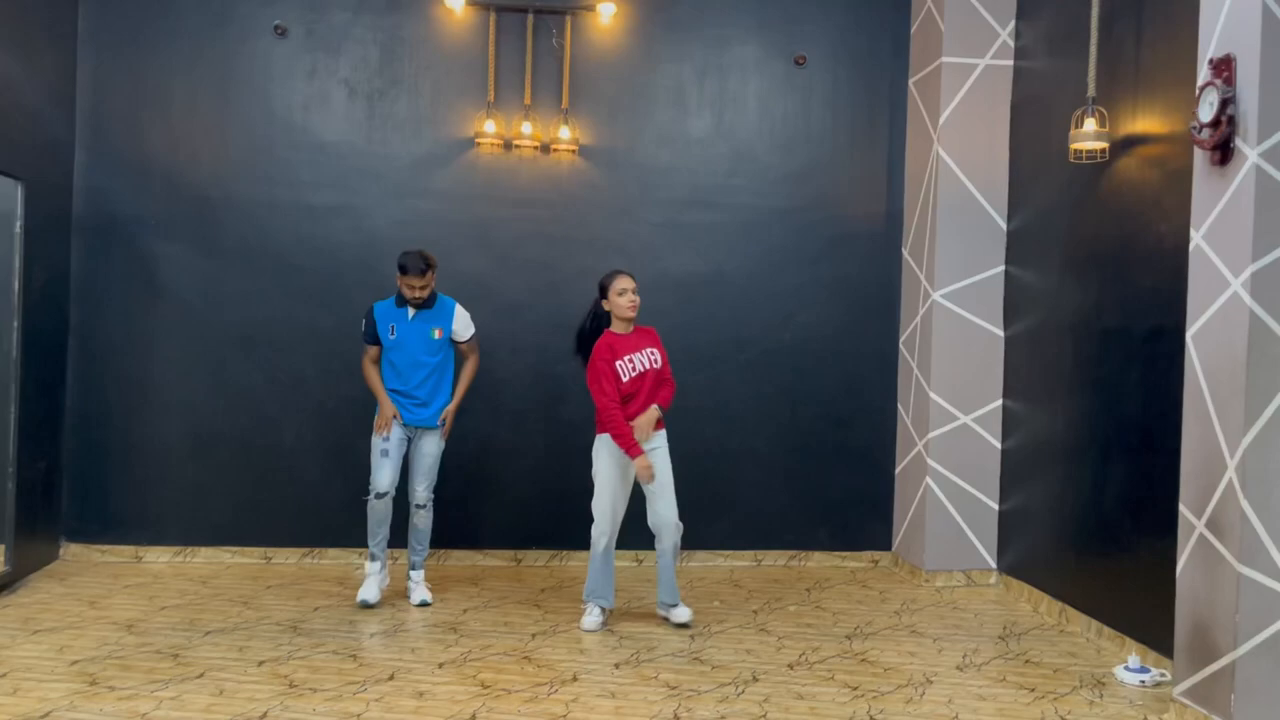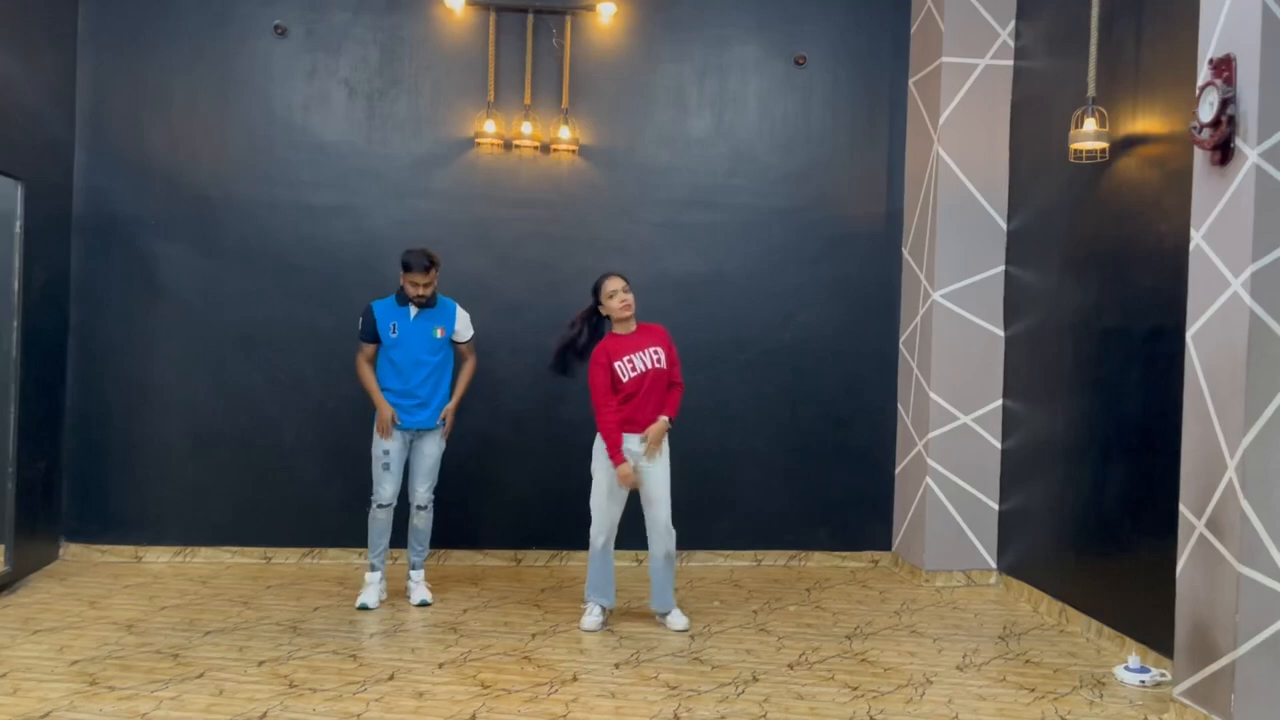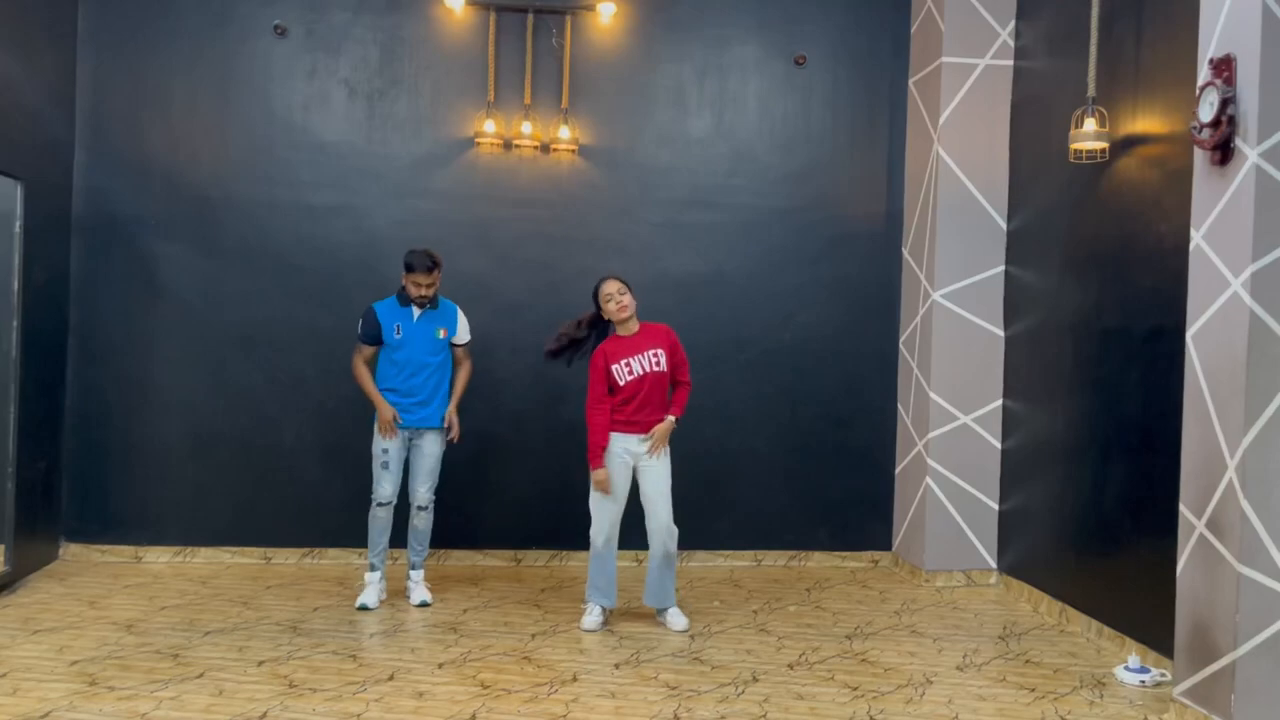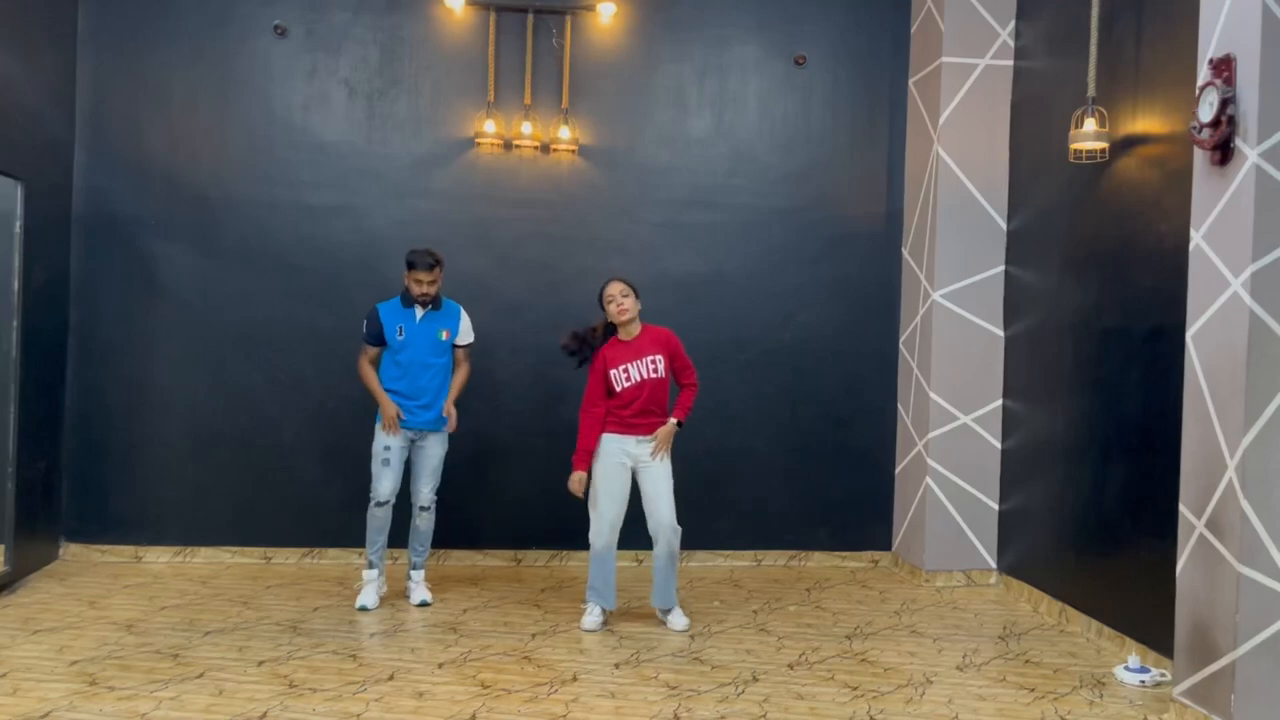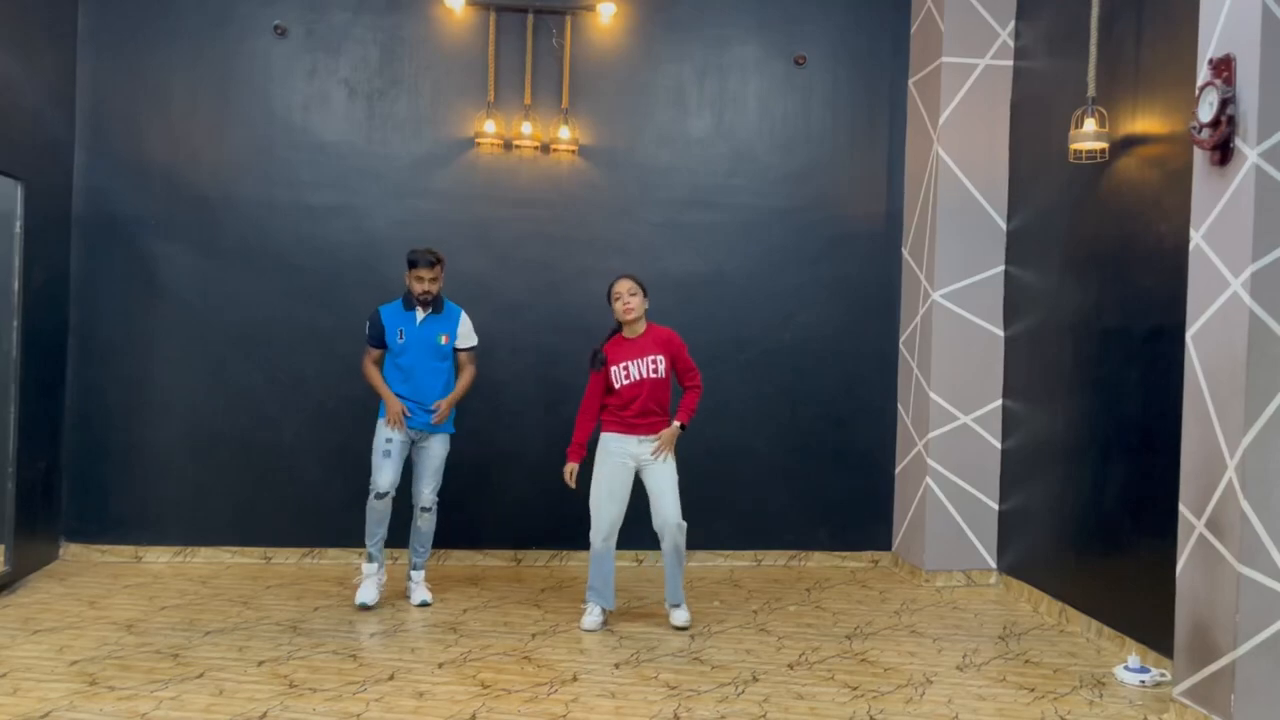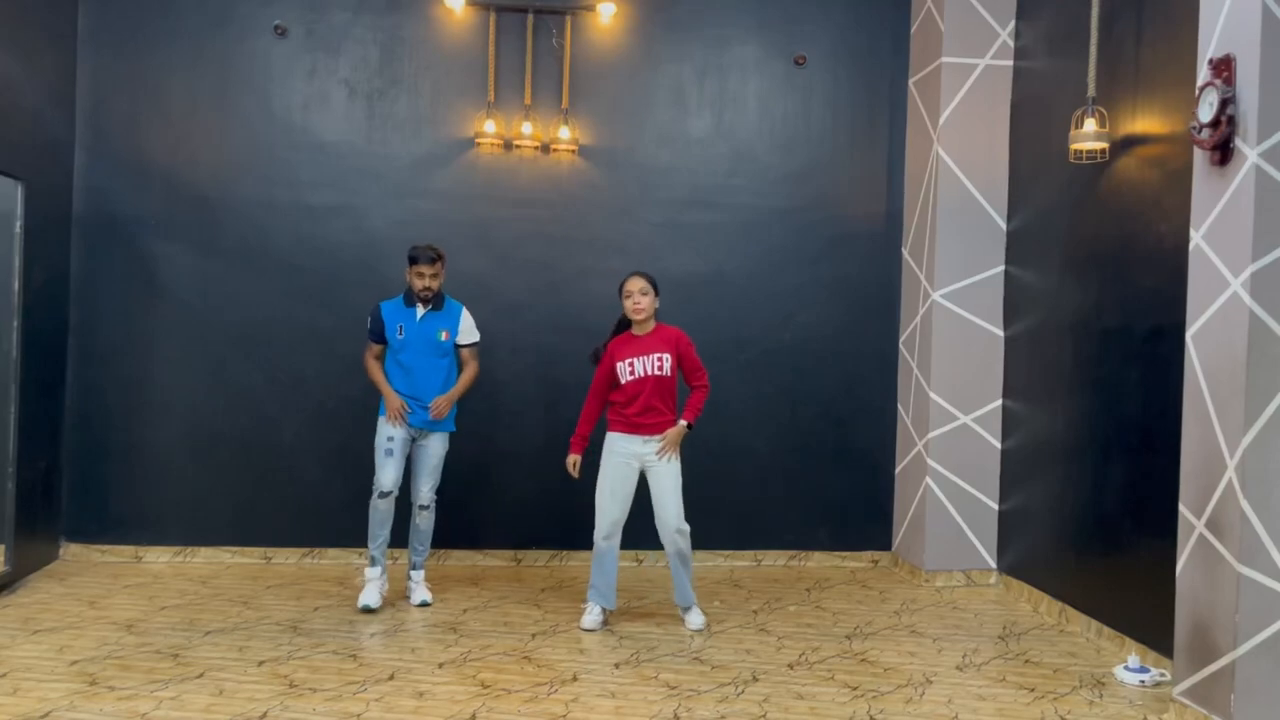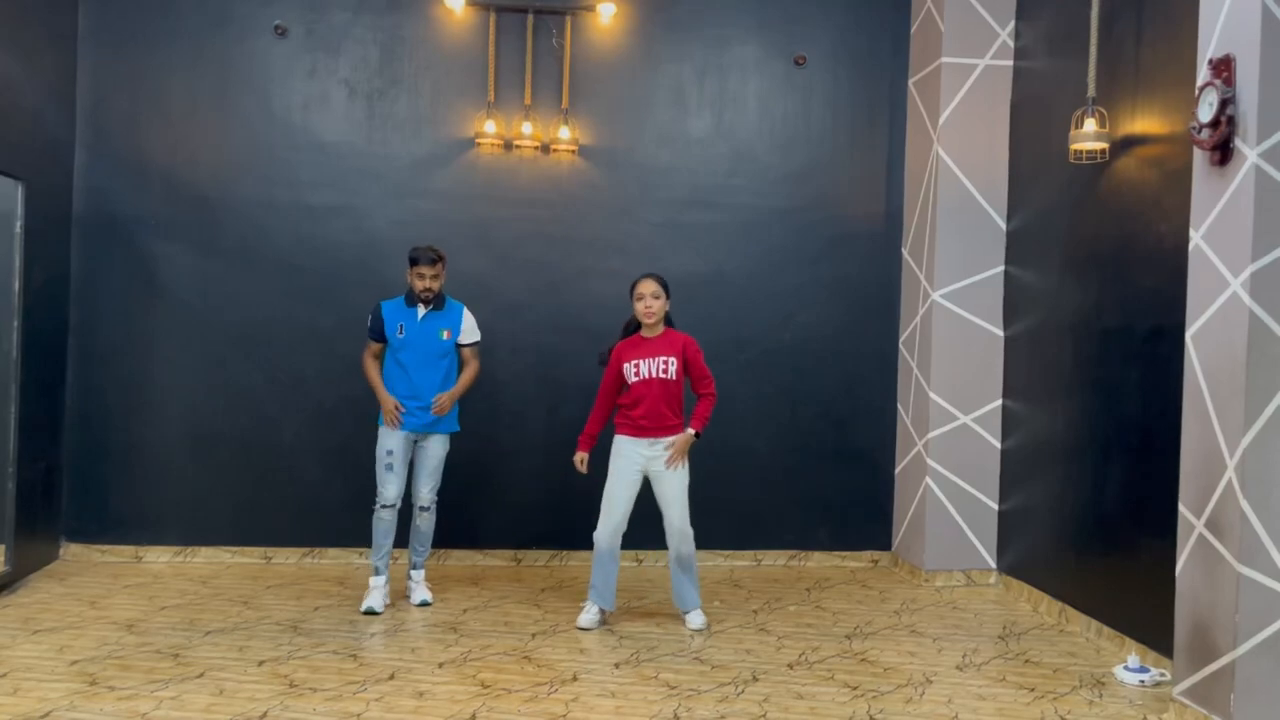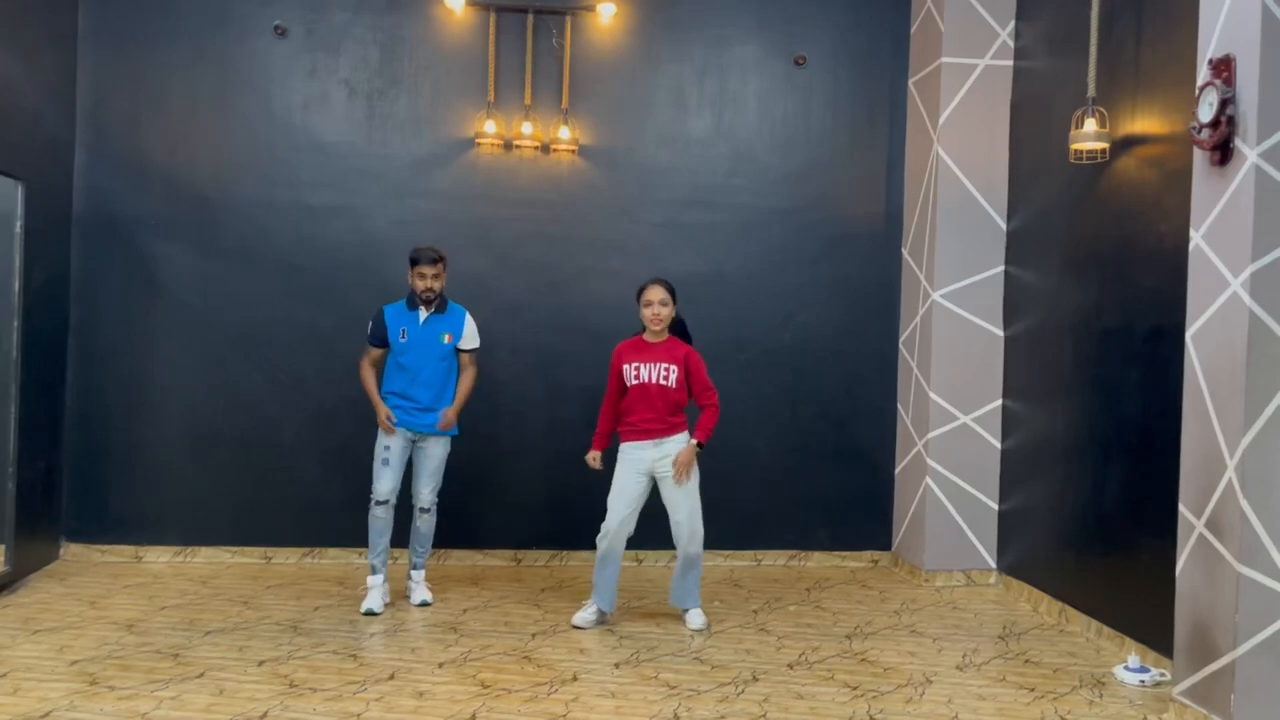
dt=0.1s
person 1, frame 1
left shoulder: (453, 313)
right shoulder: (379, 313)
left elbow: (471, 356)
right elbow: (370, 361)
left wrist: (455, 403)
right wrist: (383, 401)
left hip: (432, 421)
right hip: (392, 416)
left knee: (421, 498)
right knee: (381, 490)
left ankle: (416, 576)
right ankle: (376, 568)
person 1, frame 2
left shoulder: (453, 313)
right shoulder: (377, 312)
left elbow: (468, 357)
right elbow: (364, 360)
left wrist: (453, 403)
right wrist: (380, 403)
left hip: (431, 423)
right hip: (390, 419)
left knee: (421, 499)
right knee: (384, 498)
left ankle: (416, 576)
right ankle: (374, 577)
person 1, frame 3
left shoulder: (453, 315)
right shoulder: (378, 313)
left elbow: (463, 362)
right elbow: (361, 362)
left wrist: (453, 406)
right wrist: (379, 404)
left hip: (432, 424)
right hip: (392, 420)
left knee: (423, 500)
right knee: (384, 496)
left ankle: (416, 576)
right ankle: (375, 577)
person 1, frame 4
left shoulder: (456, 316)
right shoulder: (382, 314)
left elbow: (462, 364)
right elbow: (366, 362)
left wrist: (451, 401)
right wrist: (384, 401)
left hip: (435, 425)
right hip: (394, 420)
left knee: (425, 500)
right knee: (383, 495)
left ankle: (416, 577)
right ankle: (373, 575)
person 1, frame 5
left shoulder: (457, 319)
right shoulder: (384, 316)
left elbow: (468, 368)
right elbow: (370, 362)
left wrist: (451, 400)
right wrist: (389, 398)
left hip: (435, 424)
right hip: (396, 419)
left knee: (426, 501)
right knee: (382, 488)
left ankle: (416, 577)
right ankle: (373, 569)
person 1, frame 6
left shoulder: (458, 315)
right shoulder: (385, 312)
left elbow: (471, 364)
right elbow: (372, 357)
left wrist: (452, 396)
right wrist: (388, 393)
left hip: (436, 421)
right hip: (396, 415)
left knee: (424, 499)
right knee: (385, 488)
left ankle: (416, 576)
right ankle: (375, 573)
person 1, frame 7
left shoulder: (459, 315)
right shoulder: (386, 312)
left elbow: (472, 362)
right elbow: (371, 356)
left wrist: (452, 394)
right wrist: (384, 395)
left hip: (436, 424)
right hip: (397, 422)
left knee: (425, 500)
right knee: (388, 499)
left ankle: (416, 577)
right ankle: (378, 581)
person 1, frame 8
left shoulder: (460, 319)
right shoulder: (388, 316)
left elbow: (468, 369)
right elbow: (368, 363)
left wrist: (455, 409)
right wrist: (378, 405)
left hip: (436, 427)
right hip: (396, 423)
left knee: (425, 502)
right knee: (383, 495)
left ankle: (416, 577)
right ankle: (377, 581)
person 2, frame 1
left shoulder: (650, 336)
right shoulder: (601, 349)
left elbow: (667, 382)
right elbow: (608, 406)
left wrist: (654, 411)
right wrist: (634, 453)
left hip: (656, 438)
right hip: (615, 443)
left knee: (668, 522)
right knee: (606, 525)
left ankle: (669, 601)
right ankle: (596, 603)
person 2, frame 2
left shoulder: (658, 335)
right shoulder: (601, 352)
left elbow: (675, 384)
right elbow: (605, 409)
left wrist: (664, 421)
right wrist: (619, 459)
left hip: (653, 441)
right hip: (612, 445)
left knee: (661, 525)
right knee: (604, 525)
left ankle: (665, 605)
right ankle: (597, 602)
person 2, frame 3
left shoulder: (663, 336)
right shoulder: (602, 353)
left elbow: (682, 382)
right elbow: (597, 410)
left wrist: (670, 420)
right wrist: (597, 462)
left hip: (652, 441)
right hip: (614, 443)
left knee: (662, 526)
right knee: (604, 527)
left ankle: (664, 603)
right ankle: (597, 603)
person 2, frame 4
left shoulder: (664, 339)
right shoulder: (604, 355)
left elbow: (688, 383)
right elbow: (592, 412)
left wrist: (673, 423)
right wrist: (581, 465)
left hip: (655, 444)
right hip: (614, 446)
left knee: (665, 526)
right knee: (604, 528)
left ankle: (667, 604)
right ankle: (598, 603)
person 2, frame 5
left shoulder: (667, 340)
right shoulder: (608, 352)
left elbow: (693, 385)
right elbow: (591, 405)
left wrist: (677, 426)
right wrist: (575, 454)
left hip: (657, 443)
right hip: (615, 444)
left knee: (670, 522)
right knee: (603, 525)
left ankle: (676, 601)
right ankle: (598, 604)
person 2, frame 6
left shoulder: (675, 339)
right shoulder: (614, 348)
left elbow: (700, 384)
right elbow: (596, 399)
left wrist: (683, 425)
right wrist: (577, 446)
left hip: (662, 443)
right hip: (620, 443)
left knee: (673, 525)
right knee: (607, 524)
left ankle: (687, 603)
right ankle: (598, 602)
person 2, frame 7
left shoulder: (683, 345)
right shoulder: (622, 350)
left elbow: (707, 393)
right elbow: (606, 399)
left wrist: (690, 432)
right wrist: (585, 443)
left hip: (670, 447)
right hip: (626, 446)
left knee: (679, 530)
right knee: (608, 526)
left ankle: (690, 604)
right ankle: (599, 603)
person 2, frame 8
left shoulder: (685, 354)
right shoulder: (623, 352)
left elbow: (709, 404)
right elbow: (612, 401)
left wrist: (694, 445)
right wrist: (598, 444)
left hip: (675, 449)
right hip: (633, 450)
left knee: (689, 532)
right knee: (613, 528)
left ankle: (690, 604)
right ankle: (600, 603)
